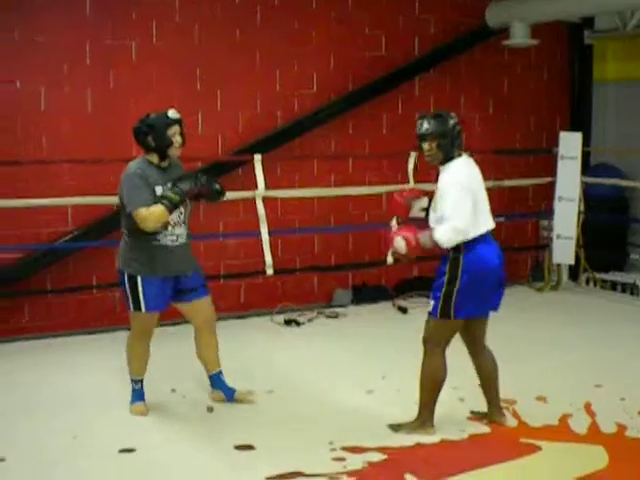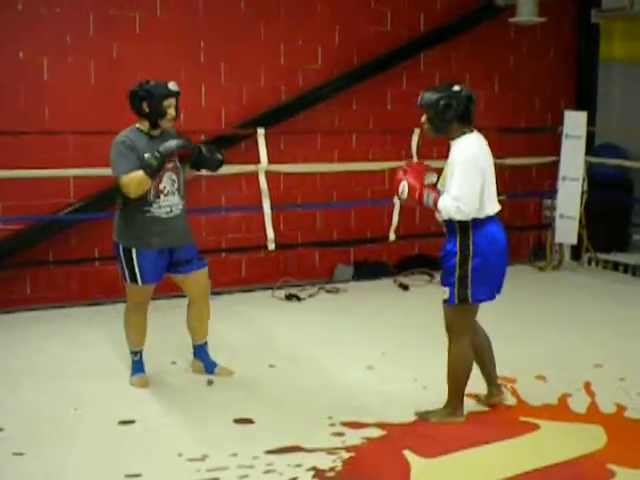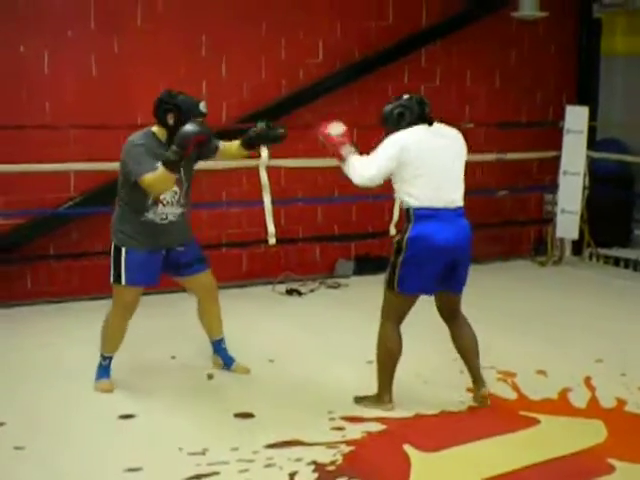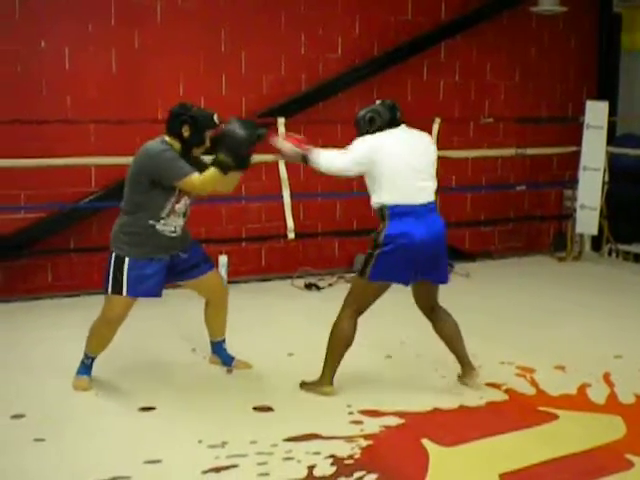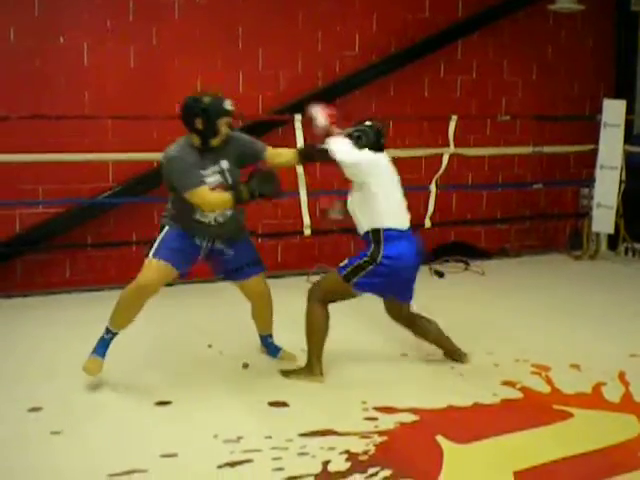
dt=1s
person 1, frame 1
left shoulder: (454, 176)
right shoulder: (463, 166)
left elbow: (459, 228)
left wrist: (418, 239)
right wrist: (425, 206)
left hip: (466, 262)
right hip: (485, 257)
left knee: (433, 345)
right knee: (475, 343)
left ankle: (424, 420)
right ankle: (495, 410)
person 1, frame 2
left shoulder: (465, 151)
right shoulder: (472, 142)
left elbow: (461, 207)
left wrist: (424, 194)
right wrist: (433, 181)
left hip: (472, 242)
right hip: (486, 236)
left knee: (457, 330)
right knee: (466, 323)
left ankle: (454, 408)
right ankle: (494, 391)
person 1, frame 3
left shoulder: (401, 141)
right shoulder: (454, 137)
left elbow: (365, 175)
left wrist: (340, 144)
left hip: (422, 234)
right hip: (458, 229)
left knee: (390, 319)
right knee: (453, 314)
left ankle: (383, 396)
right ankle: (479, 385)
person 1, frame 4
left shoulder: (372, 145)
right shoulder: (425, 139)
left elbow: (338, 163)
left wrist: (299, 149)
left hip: (399, 232)
right hip: (433, 226)
left knee: (352, 308)
right knee: (430, 305)
left ankle: (325, 380)
right ankle: (467, 368)
person 1, frame 5
left shoulder: (371, 161)
right shoulder: (368, 165)
left elbow: (346, 157)
left wrist: (327, 128)
left hip: (385, 253)
right hip: (405, 249)
left knee: (317, 295)
right knee: (403, 315)
left ankle: (313, 367)
right ankle: (455, 351)
person 2, frame 1
left shoulder: (176, 167)
right shoulder: (135, 174)
right elbow: (148, 221)
left wrist: (203, 191)
right wrist: (178, 193)
left hip: (182, 264)
right hip: (144, 267)
left knee: (206, 320)
right knee: (142, 330)
left ankle: (220, 386)
right ankle: (137, 391)
person 2, frame 2
left shoulder: (169, 137)
right shoulder: (125, 142)
right elbow: (131, 187)
left wrist: (200, 161)
right wrist: (160, 157)
left hip: (178, 234)
right hip: (140, 239)
left knee: (200, 290)
right knee: (138, 301)
left ankle: (202, 358)
right ankle: (137, 364)
person 2, frame 3
left shoulder: (188, 140)
right shoulder: (137, 146)
left elbow: (226, 150)
right elbow: (155, 186)
left wrist: (252, 140)
right wrist: (178, 151)
left hip: (176, 236)
right hip: (135, 240)
left knee: (208, 291)
right knee: (123, 306)
left ankle: (222, 354)
right ankle: (104, 367)
person 2, frame 4
left shoulder: (188, 155)
right shoulder: (155, 154)
left elbow: (221, 187)
right elbow: (200, 185)
left wrist: (240, 160)
right wrist: (230, 156)
left hip: (177, 245)
right hip: (136, 249)
left knee: (218, 291)
right knee: (113, 315)
left ankle: (219, 352)
right ankle: (86, 365)
person 2, frame 5
left shoulder: (234, 141)
right shoulder: (177, 157)
left elbow: (276, 157)
right elbow: (205, 201)
right wrist: (249, 192)
left hip: (229, 234)
right hip: (183, 230)
left knee: (259, 292)
right knee: (143, 286)
left ankle: (268, 343)
right ankle: (103, 344)
